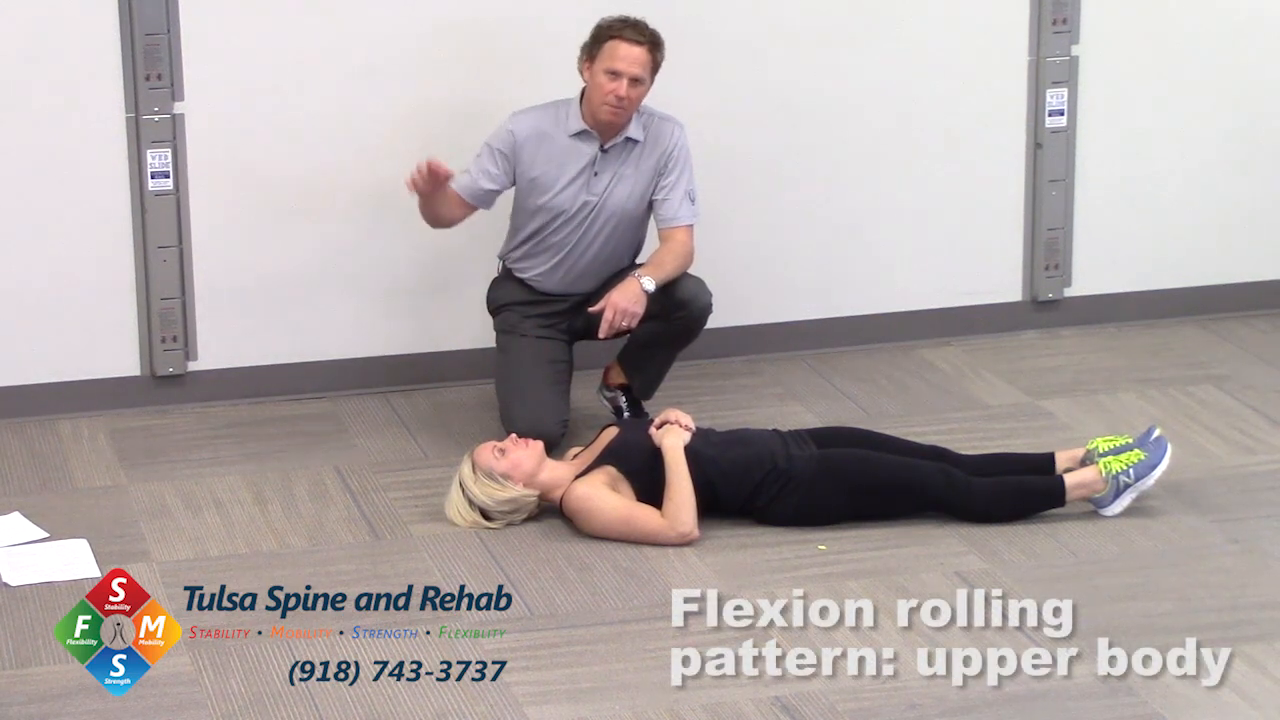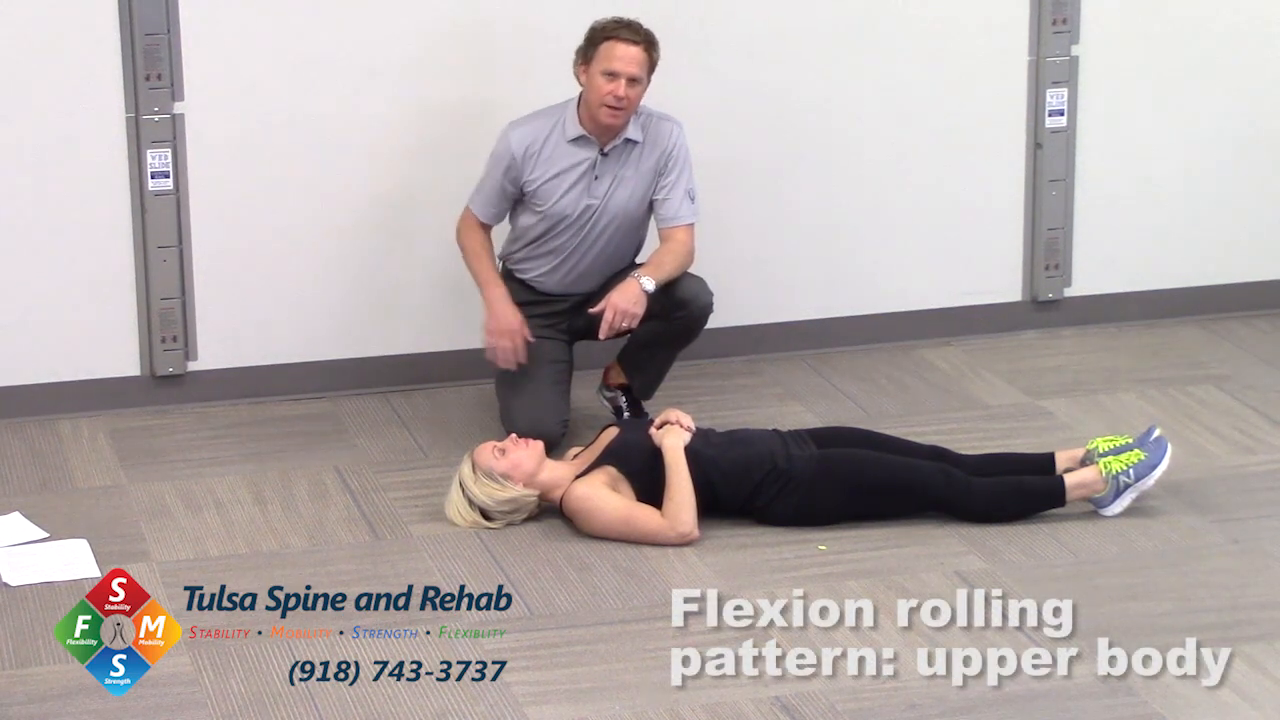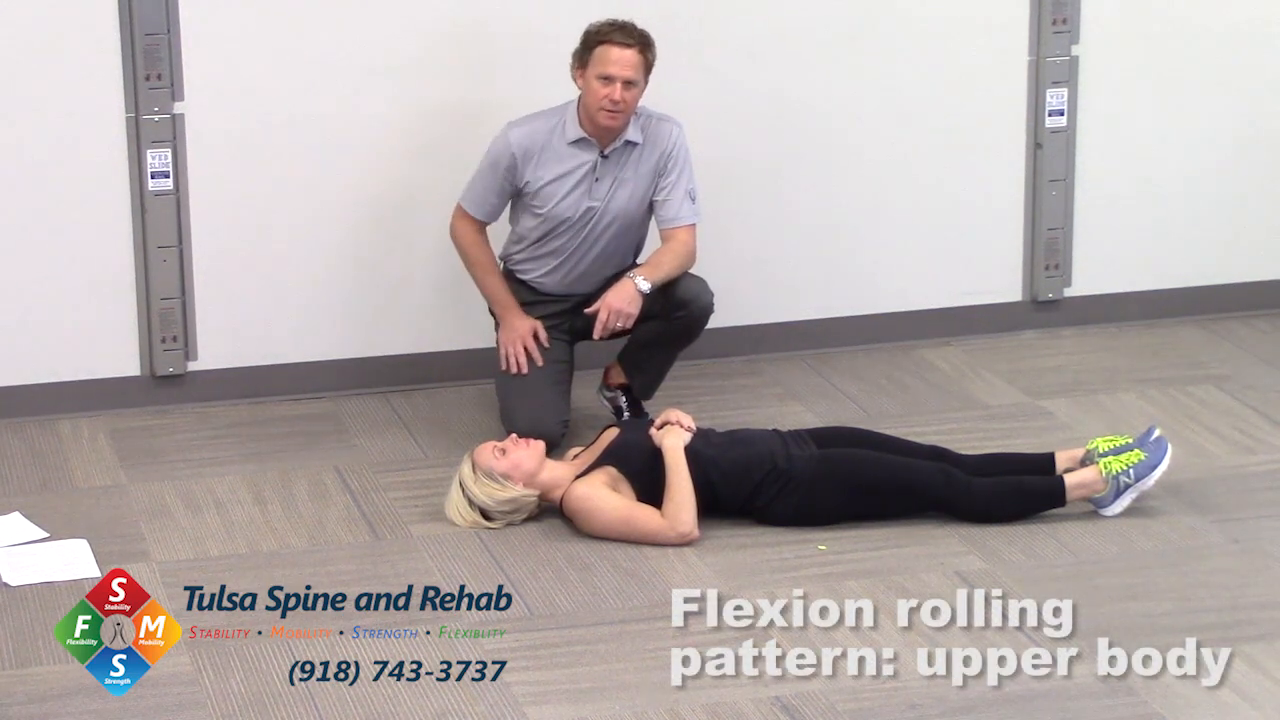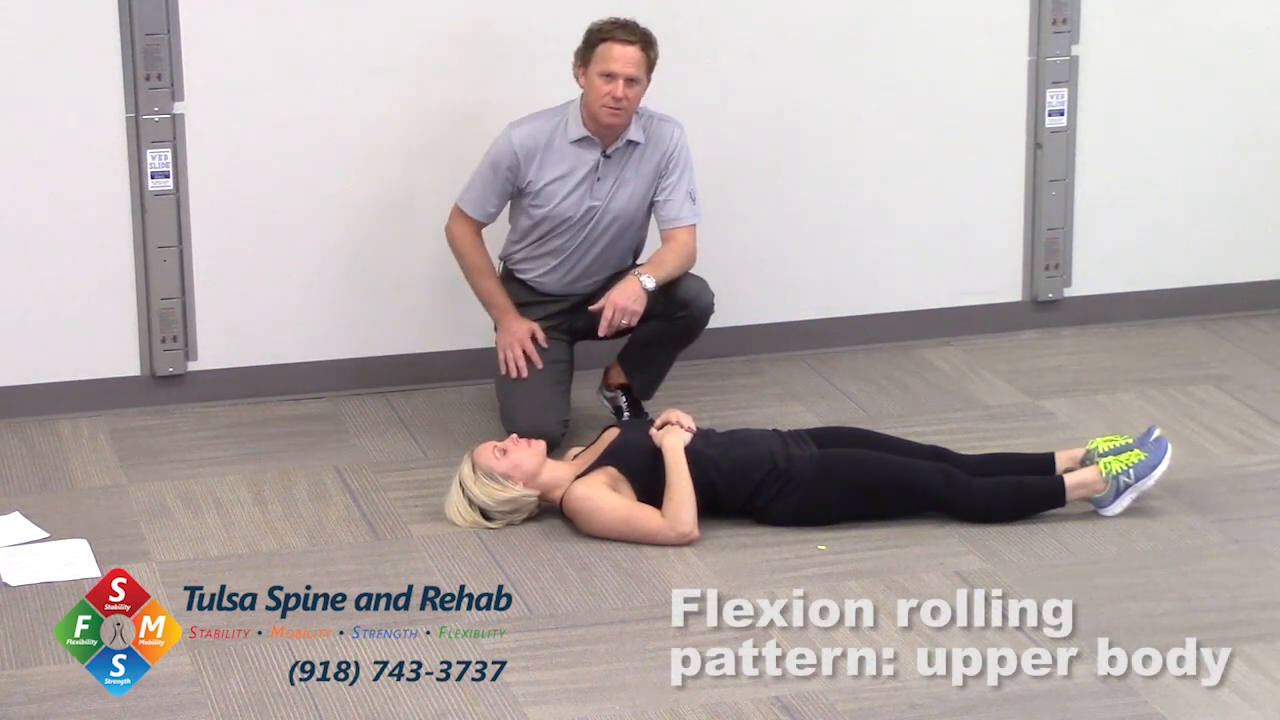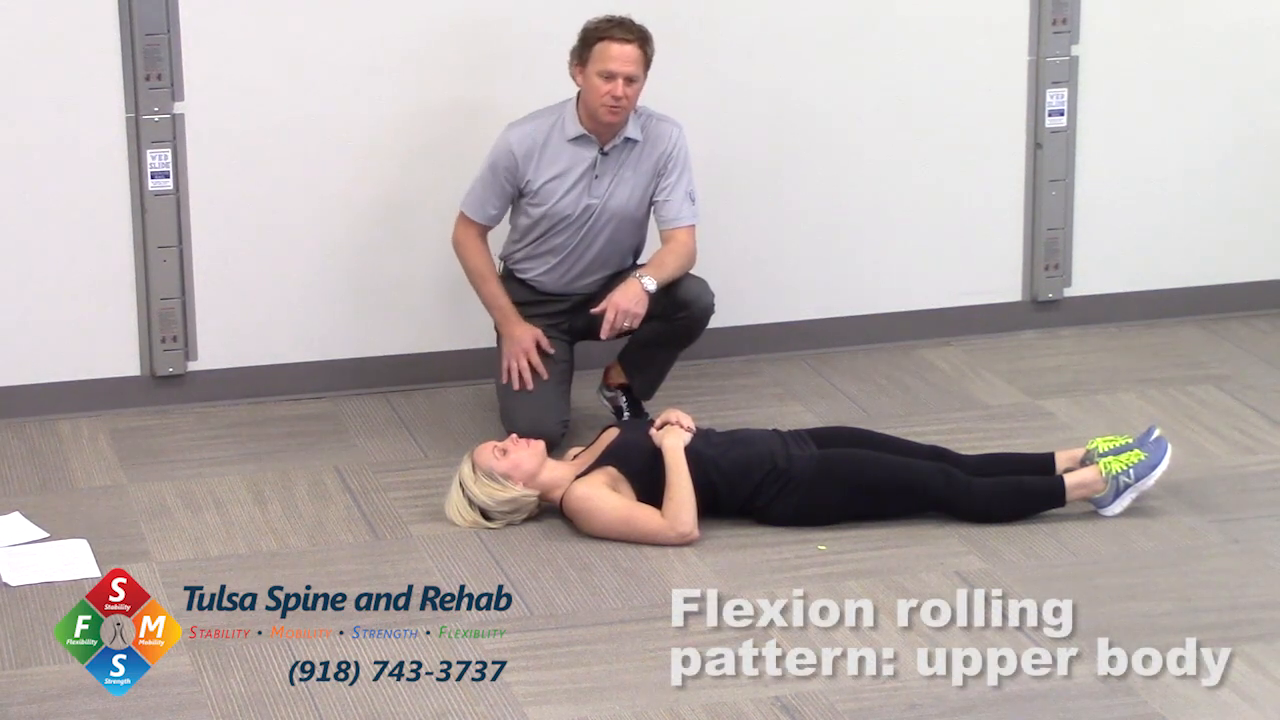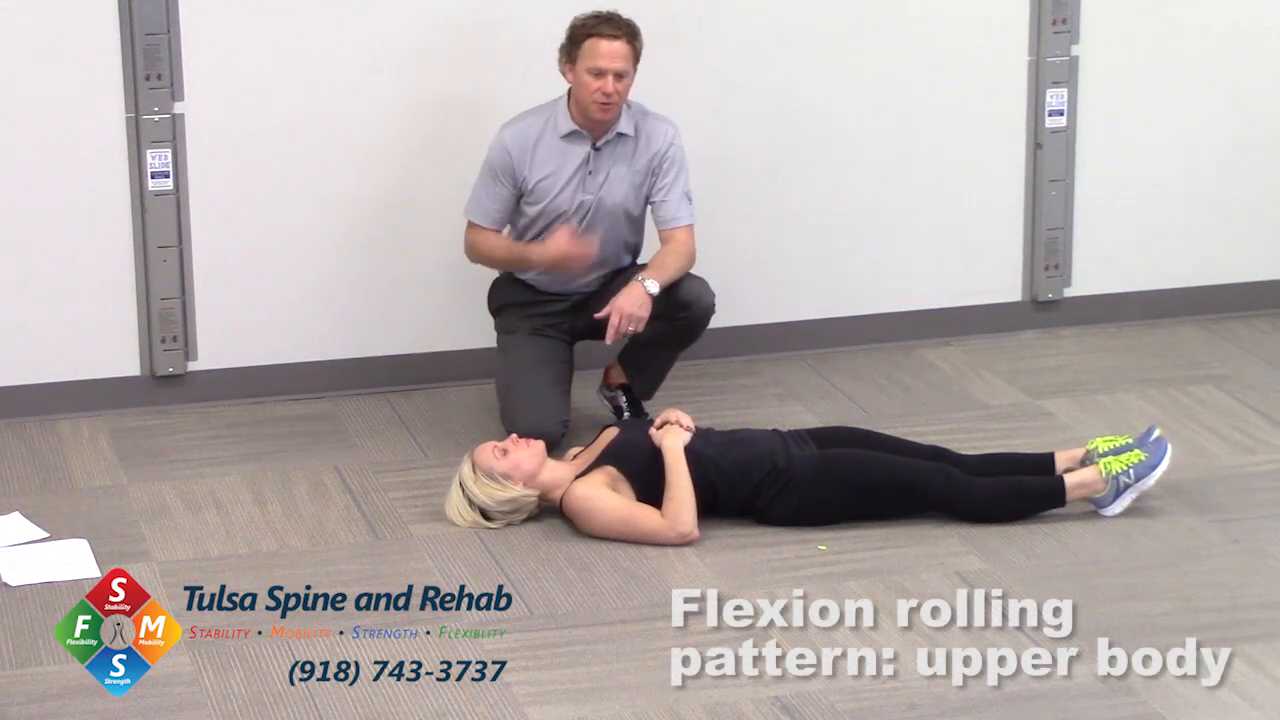
dt=0.3s
person 1, frame 1
left shoulder: (581, 461)
right shoulder: (583, 501)
right elbow: (680, 528)
left wrist: (668, 423)
right wrist: (672, 450)
left hip: (777, 446)
right hip: (780, 490)
left knee: (945, 460)
right knee: (946, 491)
left ankle: (1081, 459)
right ankle: (1096, 485)
person 1, frame 2
left shoulder: (580, 461)
right shoulder: (583, 500)
right elbow: (681, 528)
left wrist: (667, 422)
right wrist: (673, 448)
left hip: (777, 445)
right hip: (781, 490)
left knee: (943, 461)
right knee: (946, 490)
left ankle: (1080, 459)
right ankle: (1095, 484)
person 1, frame 3
left shoulder: (581, 463)
right shoulder: (583, 501)
right elbow: (680, 527)
left wrist: (669, 421)
right wrist: (673, 448)
left hip: (777, 444)
right hip: (781, 489)
left knee: (945, 460)
right knee: (947, 490)
left ankle: (1082, 458)
right ankle: (1096, 484)
person 1, frame 4
left shoulder: (582, 462)
right shoulder: (583, 500)
right elbow: (681, 528)
left wrist: (668, 422)
right wrist: (673, 449)
left hip: (778, 445)
right hip: (782, 489)
left knee: (945, 461)
right knee: (947, 490)
left ankle: (1081, 458)
right ankle: (1096, 484)
person 1, frame 5
left shoulder: (580, 462)
right shoulder: (583, 501)
right elbow: (680, 528)
left wrist: (669, 422)
right wrist: (673, 449)
left hip: (777, 445)
right hip: (780, 490)
left knee: (945, 460)
right knee: (948, 491)
left ankle: (1081, 458)
right ankle: (1097, 485)
person 1, frame 6
left shoulder: (581, 461)
right shoulder: (583, 499)
right elbow: (680, 528)
left wrist: (667, 422)
right wrist: (671, 449)
left hip: (778, 445)
right hip: (781, 489)
left knee: (945, 461)
right knee: (948, 490)
left ankle: (1080, 459)
right ankle: (1095, 485)
person 2, frame 1
left shoulder: (667, 137)
right shoulder: (527, 130)
left elbow: (679, 244)
right elbow: (453, 208)
left wrist: (642, 282)
right wrist: (432, 193)
left hip: (610, 290)
right hip: (530, 299)
left knee: (692, 299)
right knee: (536, 432)
left ankle: (621, 382)
right ankle: (527, 373)
person 2, frame 2
left shoulder: (665, 137)
right shoulder: (525, 139)
left elbow: (680, 242)
right elbow: (474, 224)
left wrist: (642, 282)
right wrist: (498, 304)
left hip: (610, 290)
right hip: (532, 300)
left knee: (693, 298)
right knee: (537, 431)
left ankle: (620, 382)
right ankle: (536, 374)
person 2, frame 3
left shoulder: (665, 138)
right shoulder: (521, 141)
left elbow: (681, 243)
right elbow: (466, 225)
left wrist: (637, 282)
right wrist: (507, 313)
left hip: (612, 288)
right hip: (534, 299)
left knee: (694, 298)
right knee: (537, 431)
left ankle: (621, 382)
right ankle: (530, 374)
person 2, frame 4
left shoulder: (667, 139)
right shoulder: (525, 140)
left elbow: (682, 243)
right elbow: (461, 227)
left wrist: (642, 280)
right wrist: (505, 318)
left hip: (612, 290)
right hip: (533, 299)
left knee: (695, 298)
right knee: (537, 431)
left ankle: (622, 382)
right ankle: (531, 373)
person 2, frame 5
left shoulder: (665, 138)
right shoulder: (523, 140)
left elbow: (681, 243)
right elbow: (468, 234)
left wrist: (643, 283)
right wrist: (509, 323)
left hip: (611, 289)
right hip: (532, 300)
left knee: (694, 299)
right knee: (536, 431)
left ankle: (621, 382)
right ankle: (543, 372)
person 2, frame 6
left shoulder: (659, 136)
right shoulder: (517, 139)
left elbow: (680, 243)
right elbow: (477, 242)
left wrist: (645, 286)
right wrist: (538, 255)
left hip: (611, 286)
right hip: (531, 299)
left knee: (695, 299)
right knee: (537, 432)
left ankle: (621, 382)
right ankle: (532, 370)
